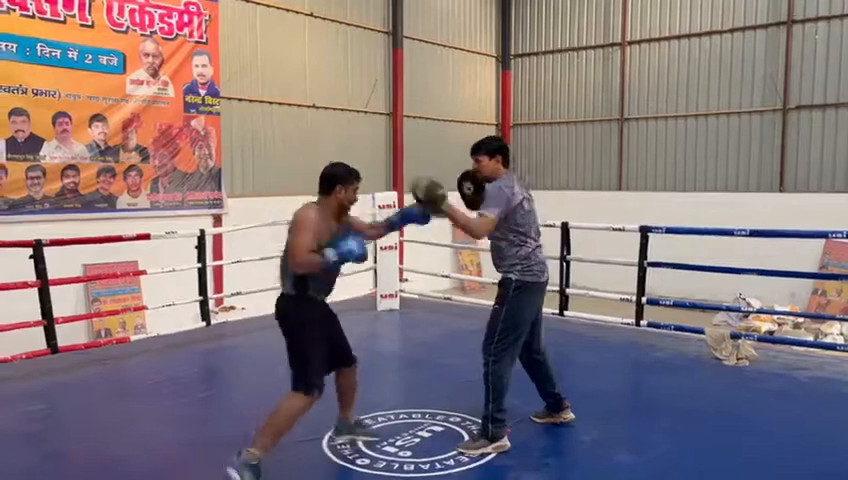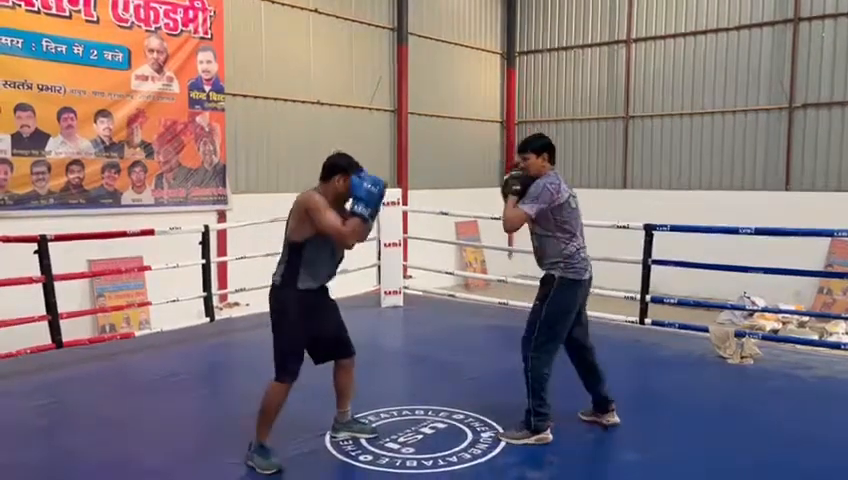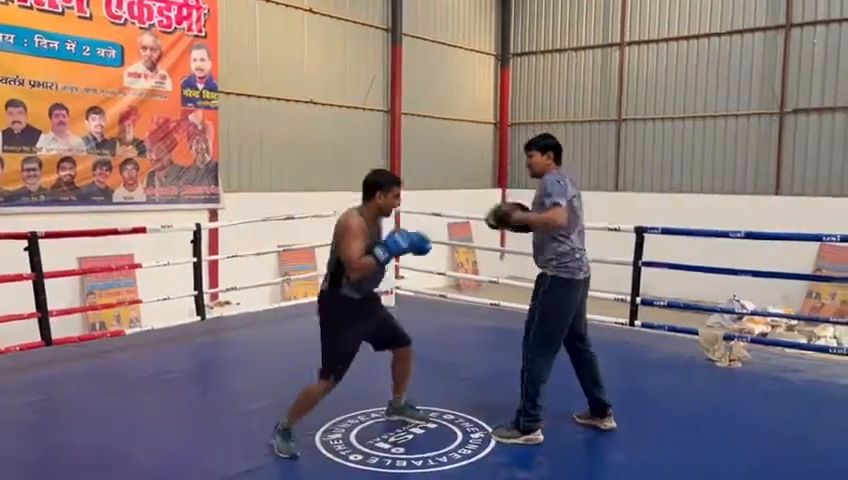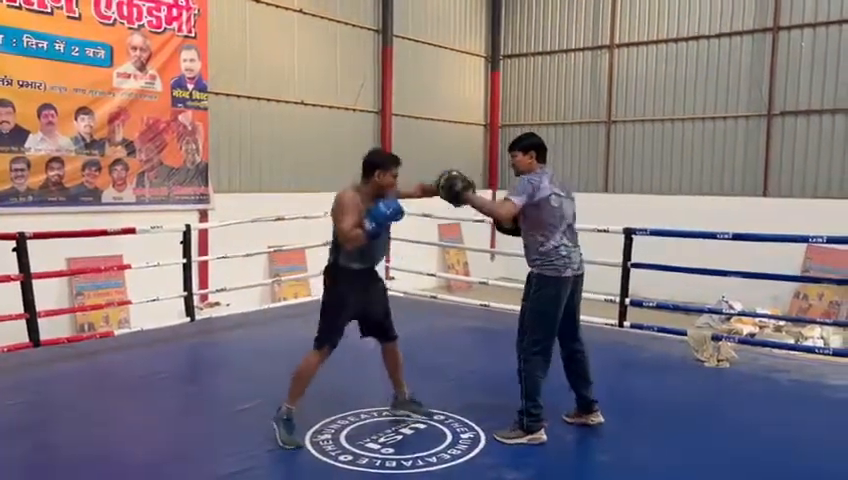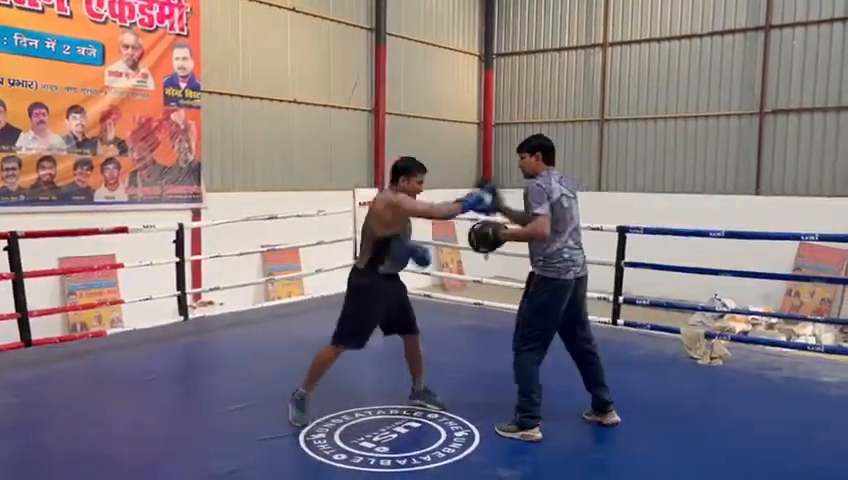
dt=1s
person 1, frame 1
left shoulder: (499, 189)
right shoulder: (514, 187)
left elbow: (479, 230)
right elbow: (491, 228)
left wrist: (445, 207)
right wrist: (460, 204)
left hip: (520, 280)
right hip: (534, 276)
left knee: (496, 352)
right knee: (530, 346)
left ankle: (494, 433)
right ankle: (557, 406)
person 1, frame 2
left shoulder: (544, 185)
right shoulder: (556, 185)
left elbow: (510, 223)
right elbow: (539, 222)
left wrist: (512, 195)
right wrist: (521, 195)
left hip: (564, 276)
right hip: (579, 273)
left knee: (536, 347)
right knee: (578, 341)
left ankle: (537, 425)
right ankle: (604, 407)
person 1, frame 3
left shoulder: (552, 182)
right shoulder: (563, 183)
left elbow: (558, 219)
left wrist: (519, 216)
right wrist: (527, 219)
left hip: (560, 276)
right hip: (576, 273)
left knee: (537, 348)
right knee: (578, 343)
left ankle: (527, 425)
right ankle: (601, 412)
person 1, frame 4
left shoulder: (529, 182)
right shoulder: (560, 186)
left elbow: (504, 212)
left wrist: (467, 196)
right wrist: (523, 226)
left hip: (549, 274)
right hip: (573, 270)
left knee: (533, 348)
right knee: (571, 340)
left ankle: (531, 425)
right ankle: (588, 407)
person 1, frame 5
left shoulder: (537, 186)
right shoulder: (568, 185)
left elbow: (540, 230)
left wrist: (500, 234)
right wrist: (503, 207)
left hip: (550, 276)
right hip: (577, 272)
left knee: (528, 347)
right knee: (581, 340)
left ankle: (527, 422)
right ankle: (604, 407)
person 2, frame 1
left shoulder: (337, 218)
right shoulder: (309, 215)
left elbow: (368, 232)
right elbow: (298, 263)
left wrist: (402, 219)
right wrist: (338, 253)
left hip: (313, 305)
right hip: (299, 307)
left knee: (347, 364)
right knee: (308, 390)
left ankle: (346, 424)
person 2, frame 2
left shoulder: (334, 205)
right shoulder: (312, 201)
left elbow: (355, 237)
right elbow: (347, 238)
left wrist: (369, 202)
right wrist: (364, 202)
left hip: (316, 294)
right hip: (290, 297)
left knee: (346, 356)
right knee: (286, 377)
left ankle: (343, 421)
right ankle: (257, 447)
person 2, frame 3
left shoulder: (372, 221)
right shoulder: (353, 222)
right elbow: (355, 269)
left wrist: (406, 243)
right wrist: (388, 249)
left hip: (364, 301)
right hip: (339, 305)
left knee: (403, 346)
right knee: (330, 379)
left ankle: (398, 405)
right ankle: (283, 429)
person 2, frame 4
left shoulder: (385, 193)
right shoulder: (348, 198)
left elbow: (414, 191)
right elbow: (348, 241)
left wrist: (440, 188)
right wrist: (374, 220)
left hip: (368, 277)
right hip: (343, 279)
left knee: (389, 339)
right knee: (322, 349)
left ankle: (402, 398)
right ankle: (285, 415)
person 2, frame 5
left shoulder: (400, 201)
right shoulder: (391, 201)
right elbow: (434, 212)
left wrist: (412, 249)
right wrist: (469, 201)
left hip: (388, 279)
right hip: (368, 281)
left knee: (411, 334)
right knee: (341, 344)
left ankle: (419, 390)
right ankle: (300, 396)
